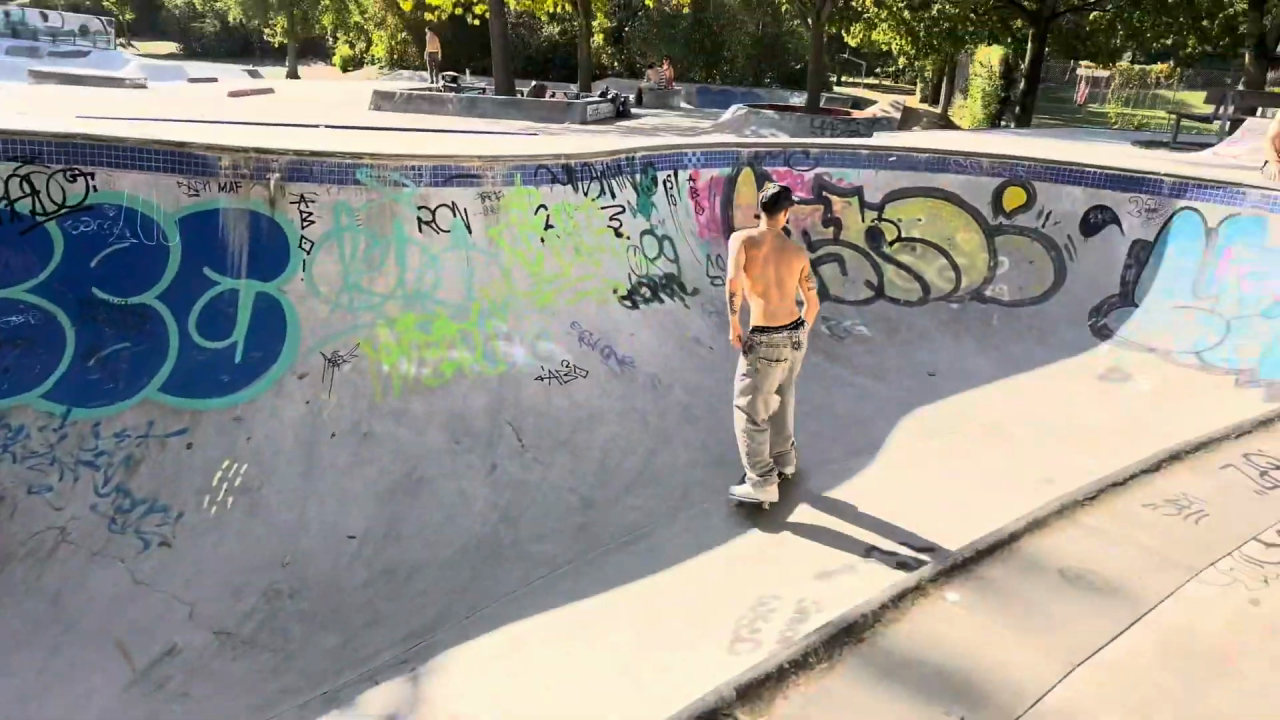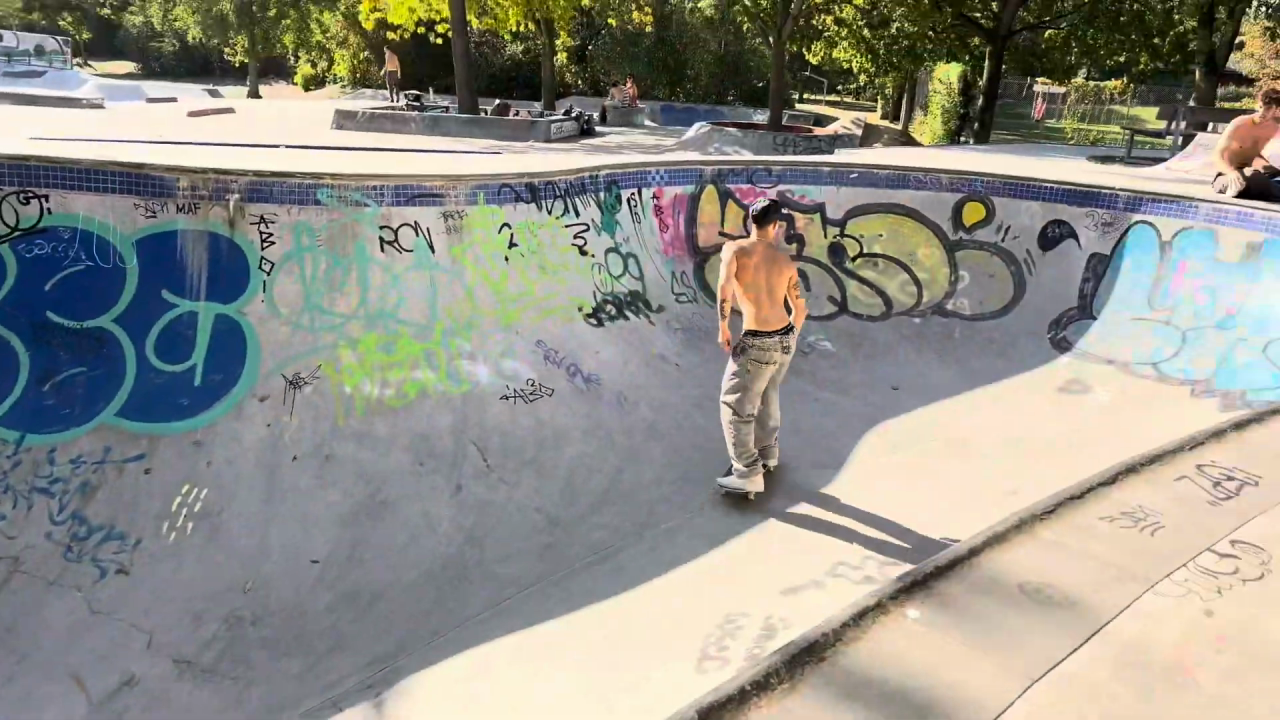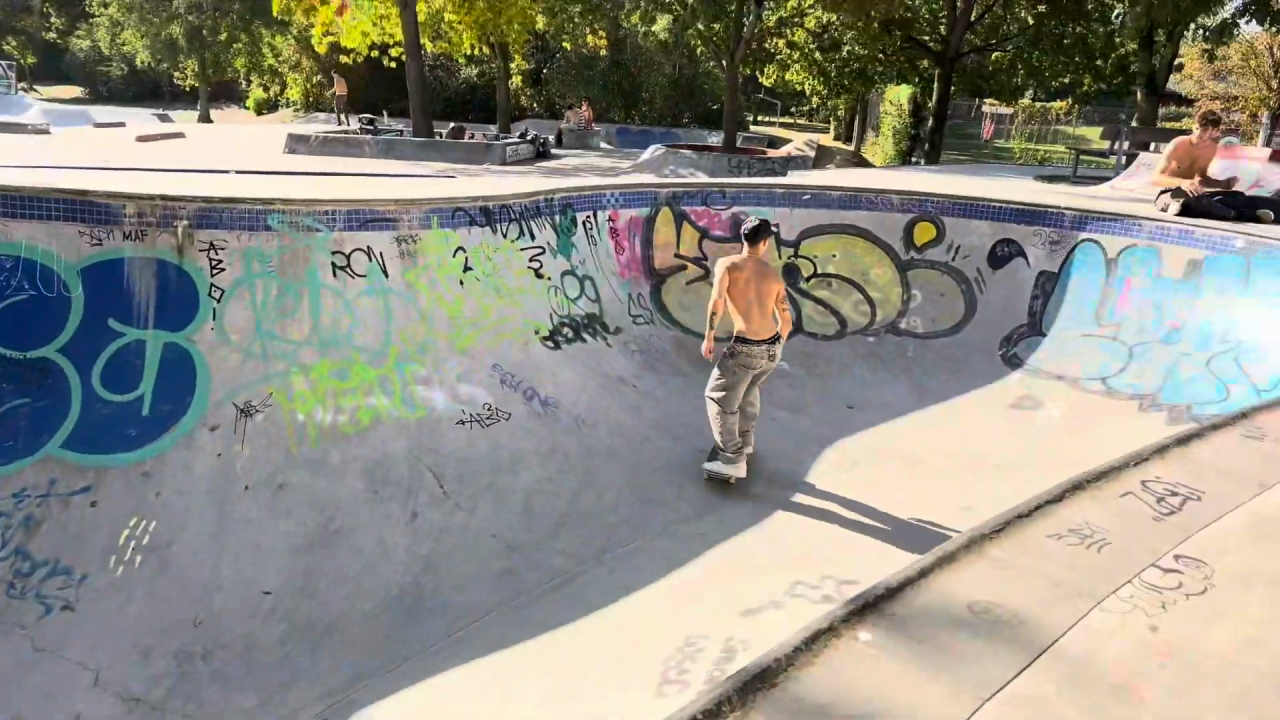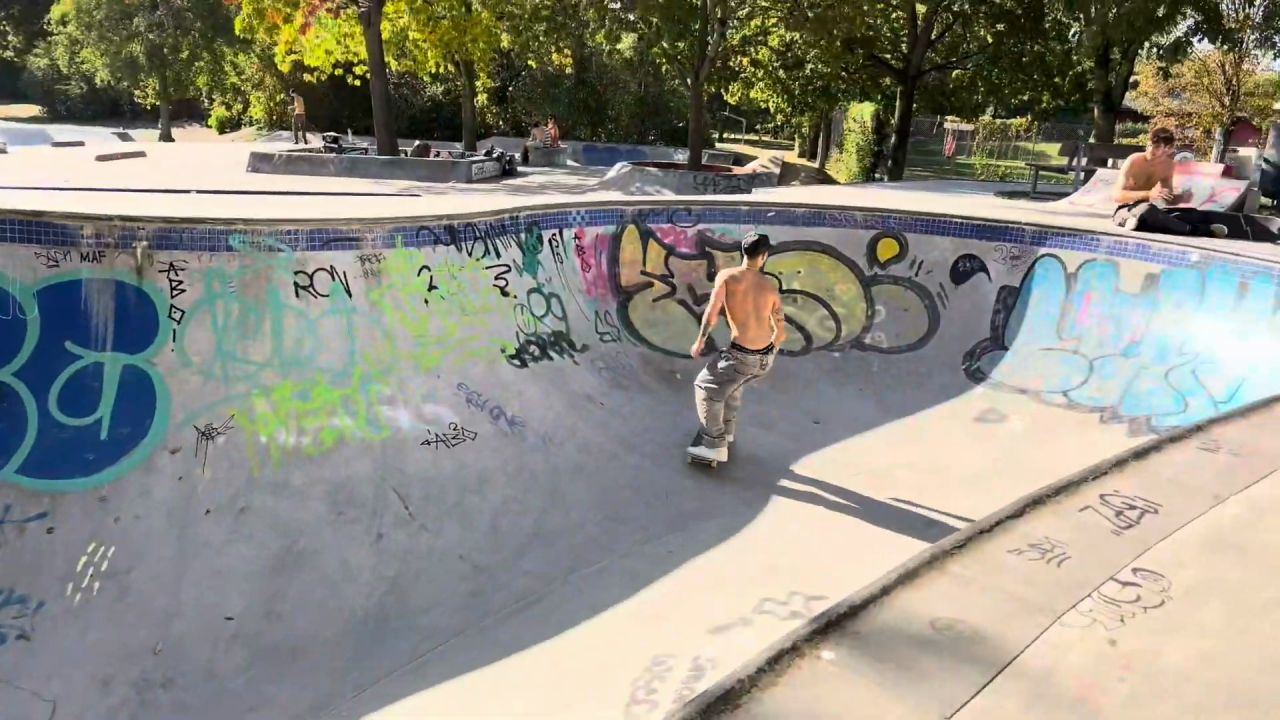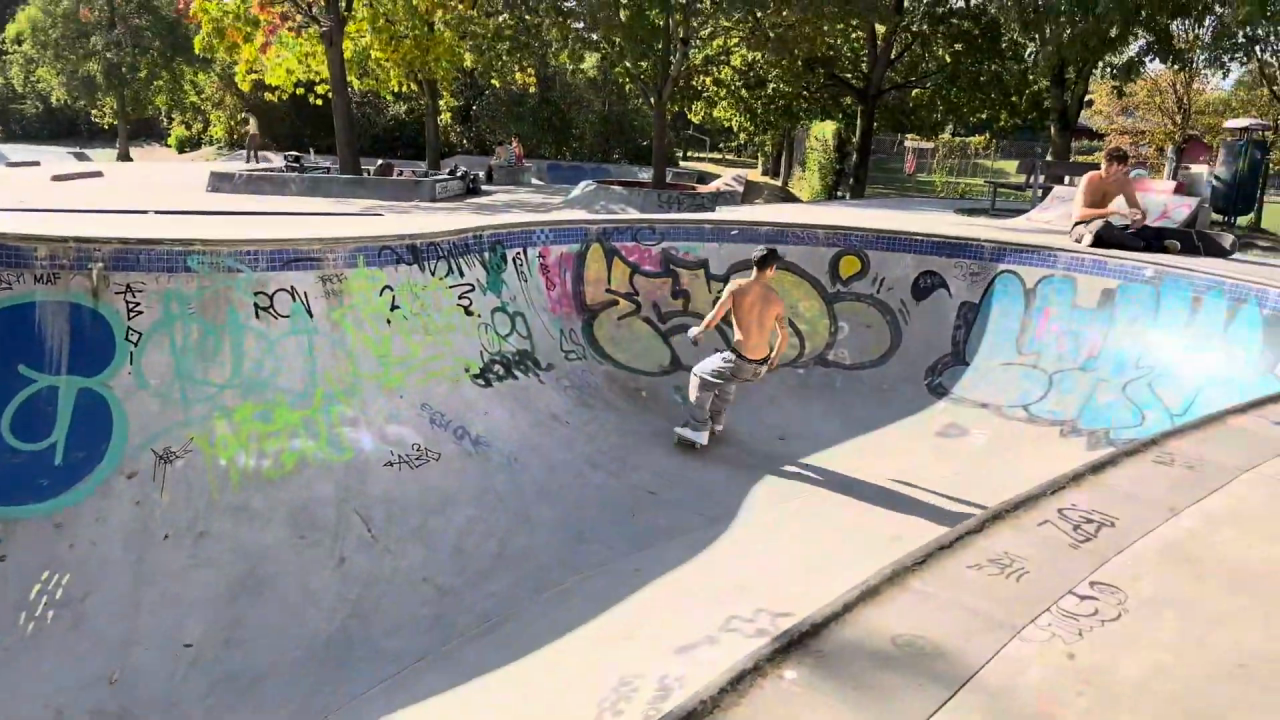
dt=0.1s
person 1, frame 1
left shoulder: (742, 238)
right shoulder: (798, 251)
left elbow: (733, 279)
right elbow: (813, 303)
left wrist: (734, 324)
left hip: (764, 339)
right hip: (795, 335)
left knee: (750, 411)
right knee: (782, 397)
left ankle: (762, 482)
right ankle: (783, 458)
person 1, frame 2
left shoulder: (734, 248)
right shoulder: (786, 260)
left elbow: (725, 285)
right elbow: (801, 310)
left wrist: (723, 328)
left hip: (757, 341)
right hip: (786, 339)
left knee: (735, 404)
right knee: (766, 394)
left ankle: (748, 472)
right ankle: (768, 452)
person 1, frame 3
left shoulder: (727, 264)
right shoulder: (774, 276)
left elbow: (717, 300)
right elbow: (786, 321)
left wrist: (708, 338)
left hip: (746, 348)
right hip: (772, 347)
left knee: (719, 398)
right knee: (748, 388)
left ankle: (732, 459)
right ankle: (744, 440)
person 1, frame 4
left shoulder: (727, 276)
right shoulder: (771, 287)
left elbow: (712, 310)
right elbow: (781, 329)
left wrist: (700, 341)
left hip: (742, 355)
right hip: (766, 357)
left knee: (706, 388)
right knee: (731, 381)
left ankle: (716, 445)
right ankle: (726, 430)
person 1, frame 5
right shoulder: (777, 300)
left elbow: (715, 316)
right elbow: (784, 336)
left wrist: (698, 331)
right wrist: (775, 357)
left hip: (741, 362)
right hip: (761, 366)
left knee: (700, 375)
right knee: (727, 377)
left ankle: (699, 429)
right ankle: (716, 420)
